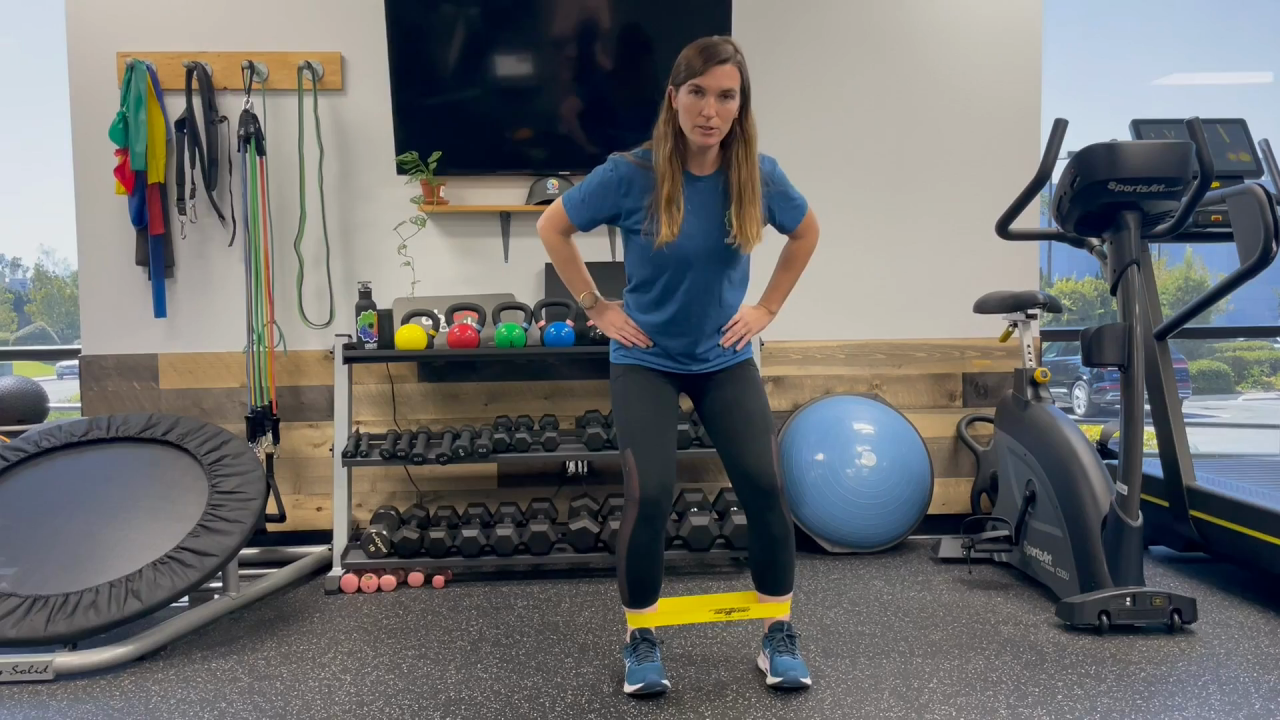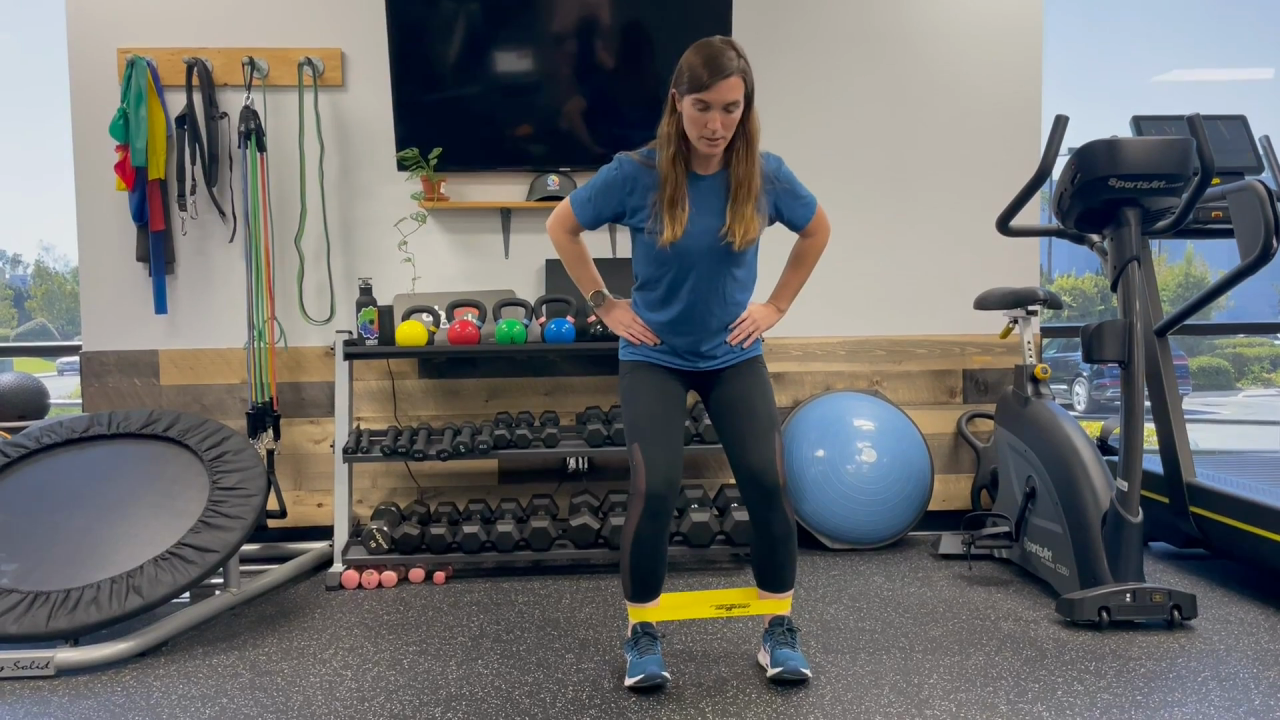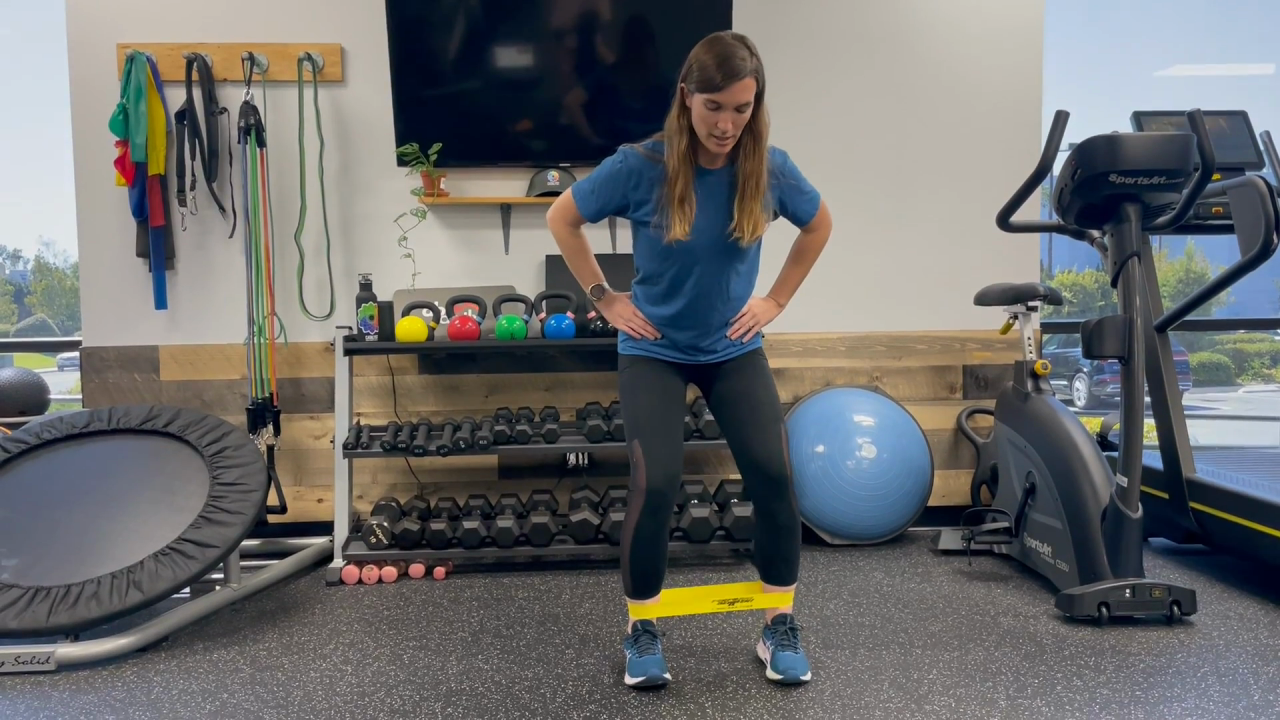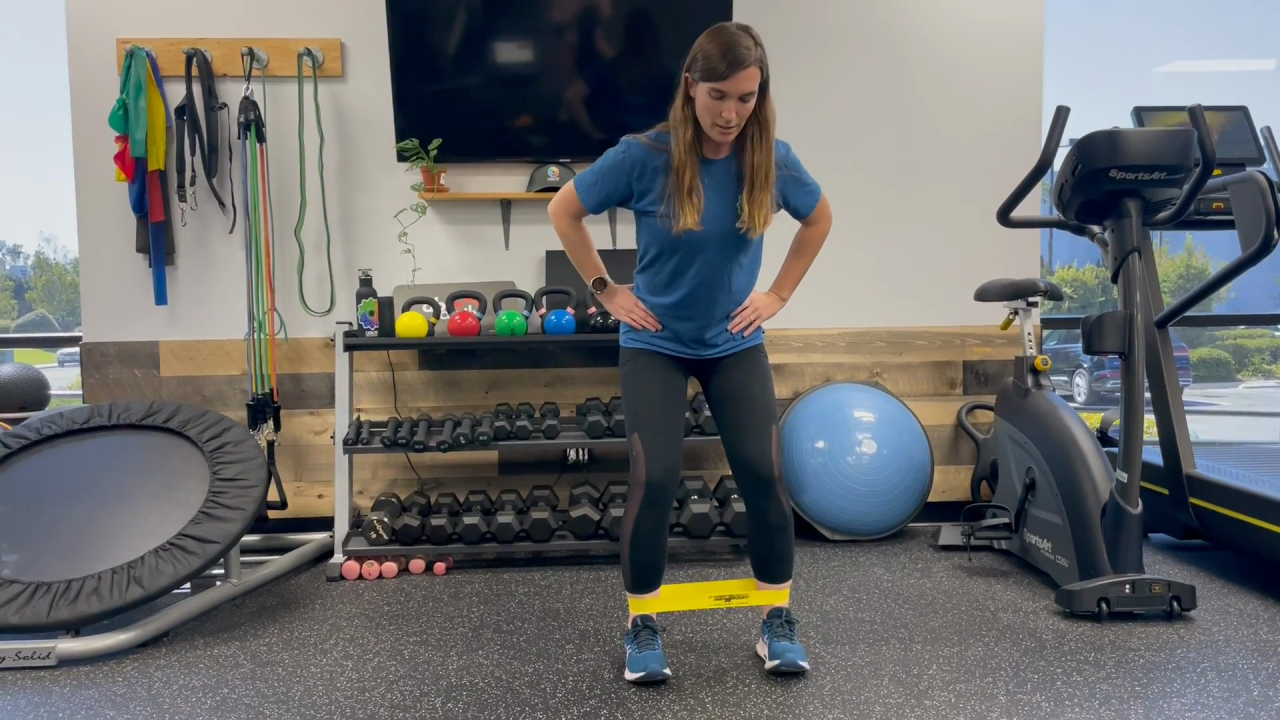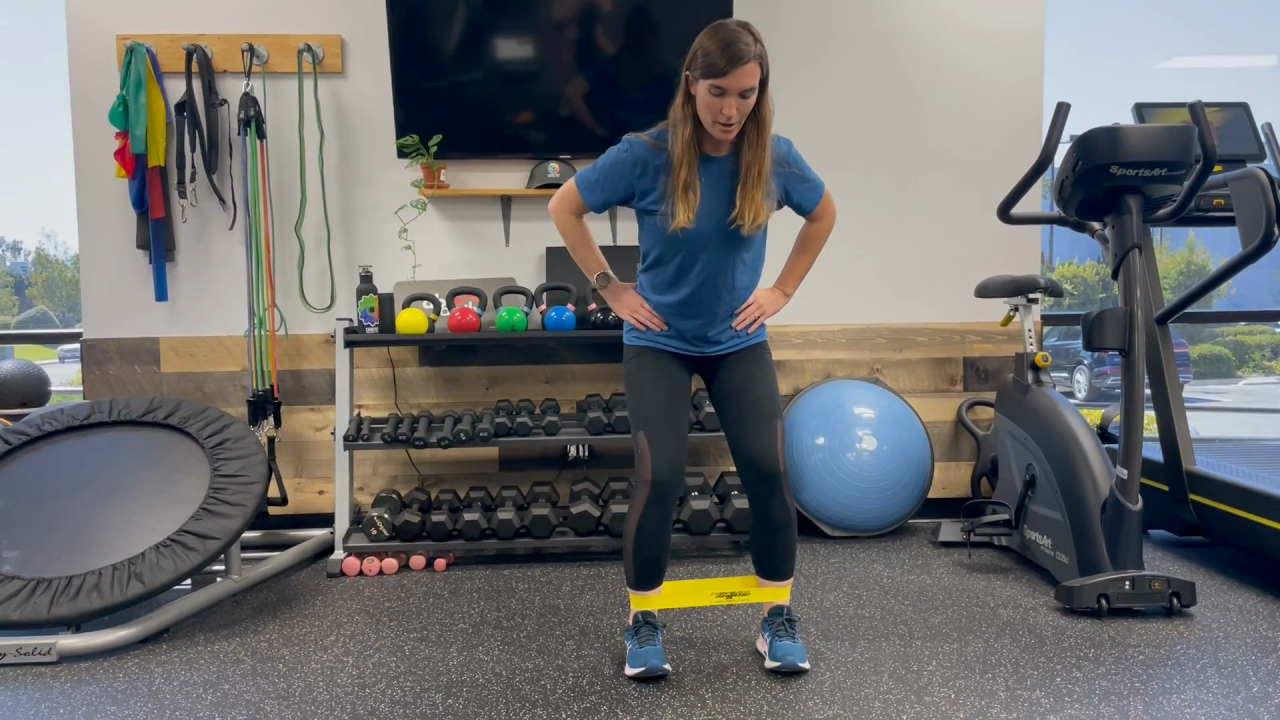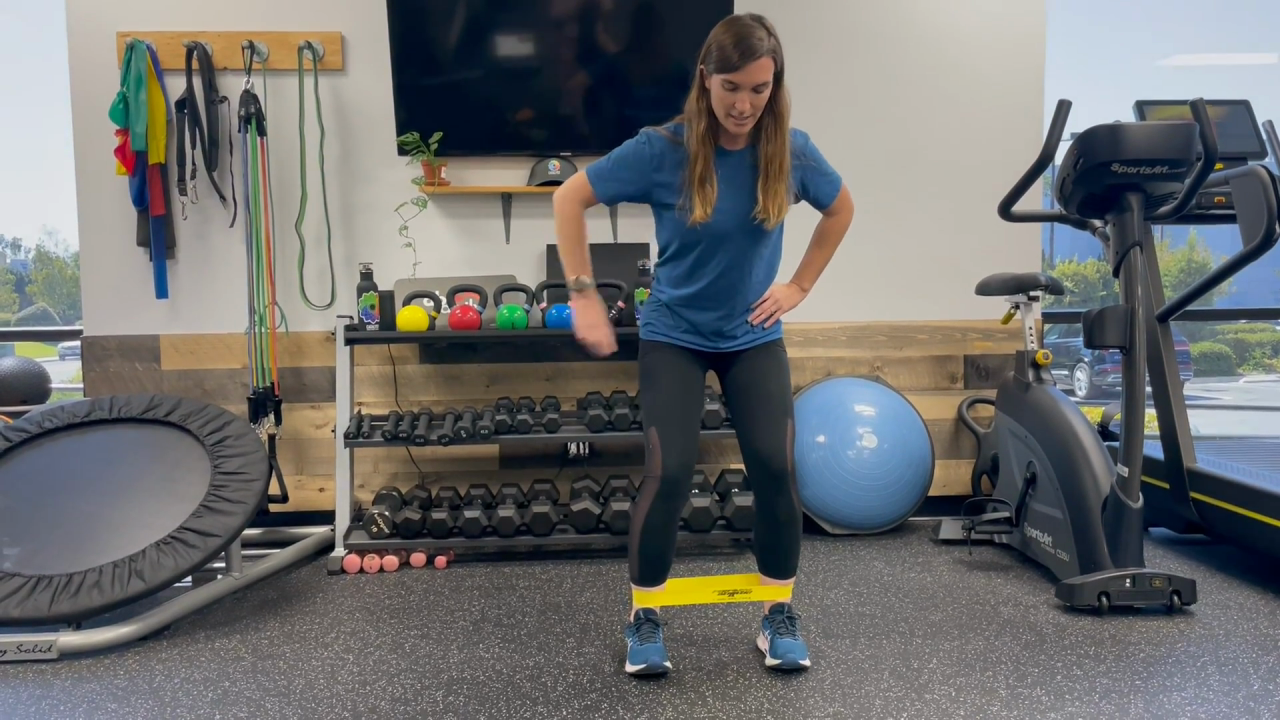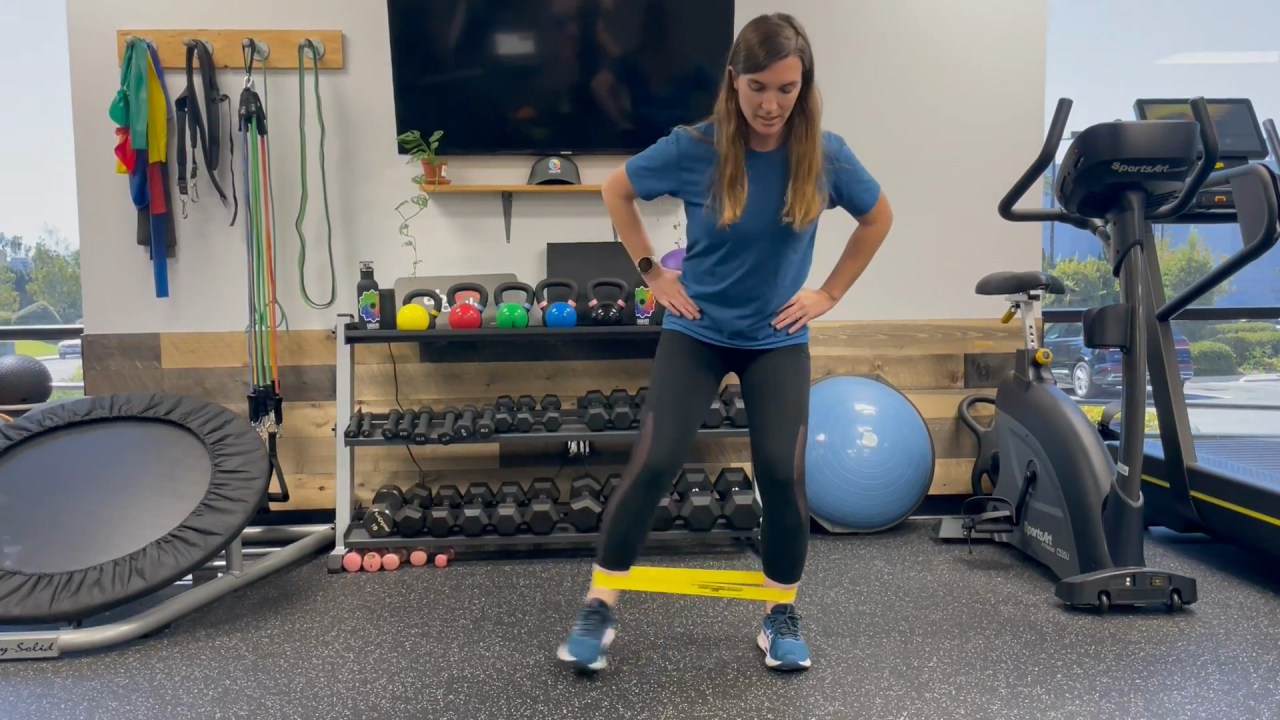
dt=0.5s
person 1, frame 1
left shoulder: (759, 176)
right shoulder: (630, 174)
left elbow: (806, 231)
right elbow: (552, 227)
left wrist: (767, 307)
right wrist: (595, 306)
left hip: (726, 358)
right hip: (646, 360)
left knee: (764, 486)
right knee: (650, 494)
left ankle: (779, 634)
right ankle: (640, 638)
person 1, frame 2
left shoulder: (765, 175)
right shoulder: (636, 174)
left elbow: (817, 231)
right elbow: (561, 226)
left wrist: (777, 306)
right wrist: (604, 304)
left hip: (734, 355)
right hip: (654, 356)
left knee: (766, 483)
right knee: (655, 489)
left ankle: (779, 629)
right ankle: (642, 632)
person 1, frame 3
left shoulder: (770, 168)
right shoulder: (639, 166)
left elbow: (819, 224)
right elbow: (561, 217)
left wrist: (776, 299)
right wrist: (602, 297)
left hip: (734, 348)
right hip: (653, 349)
left knee: (773, 476)
right knee: (655, 485)
left ankle: (780, 626)
right ankle: (641, 630)
person 1, frame 4
left shoulder: (772, 160)
right shoulder: (643, 156)
left elbow: (819, 219)
right elbow: (563, 211)
left wrist: (779, 293)
right wrist: (605, 290)
left hip: (735, 343)
right hip: (655, 343)
left knee: (762, 474)
right knee: (655, 479)
left ankle: (778, 622)
right ankle: (641, 625)
person 1, frame 5
left shoulder: (775, 158)
right shoulder: (645, 156)
left elbow: (824, 215)
right elbow: (565, 208)
left wrist: (782, 290)
right wrist: (611, 287)
left hip: (739, 340)
right hip: (659, 341)
left knee: (767, 471)
right knee: (660, 476)
left ankle: (778, 618)
right ankle: (643, 621)
person 1, frame 6
left shoulder: (791, 151)
right shoulder: (661, 150)
left elbow: (841, 209)
right elbow: (570, 197)
left wrist: (799, 285)
right wrist: (583, 294)
left hip: (754, 337)
right hip: (674, 335)
left knee: (775, 470)
right knee: (669, 474)
left ankle: (779, 615)
right ankle: (644, 618)
person 1, frame 7
left shoulder: (825, 155)
right shoulder: (694, 149)
left elbow: (878, 219)
right elbow: (616, 190)
left wrist: (828, 292)
right wrist: (651, 271)
left hip: (778, 339)
right hip: (695, 330)
left knee: (783, 475)
right knee: (653, 463)
left ankle: (780, 615)
right ankle: (600, 607)
